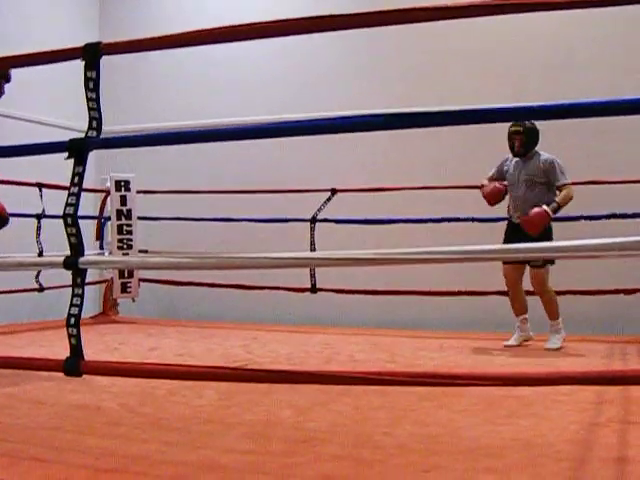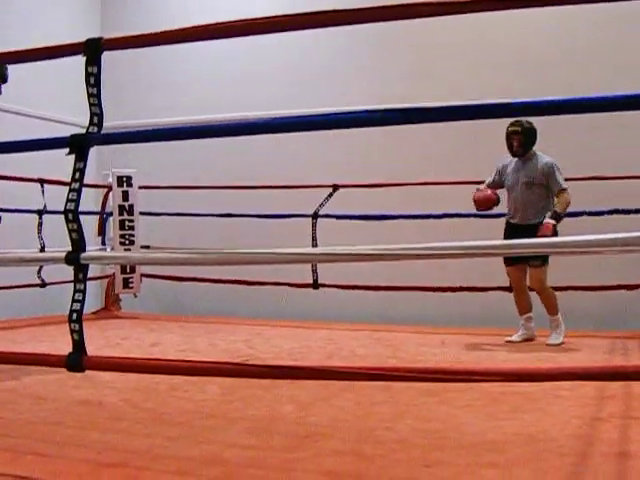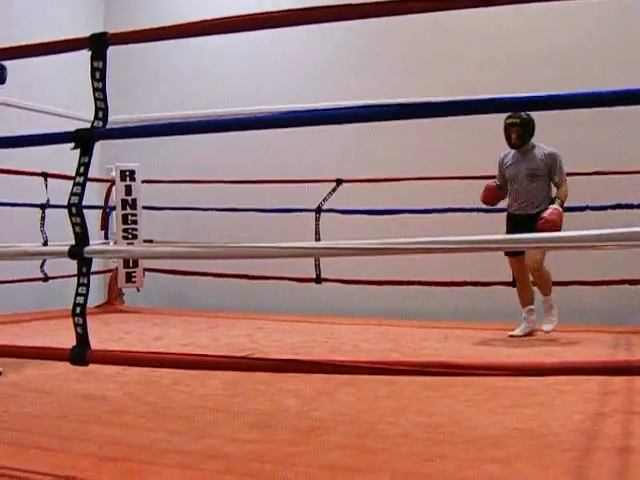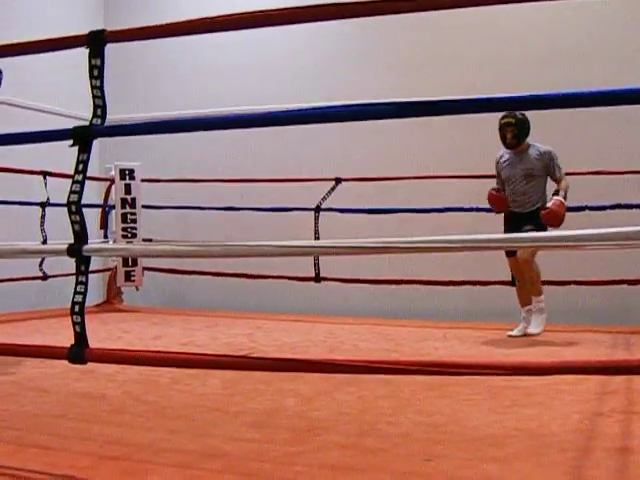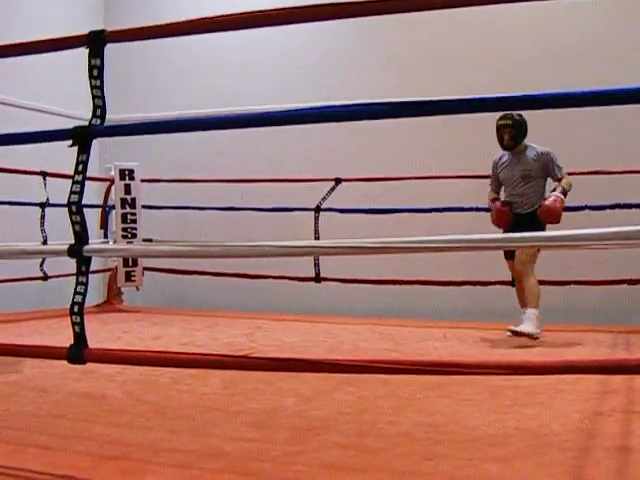
dt=0.1s
person 1, frame 1
left shoulder: (548, 162)
right shoulder: (508, 163)
left elbow: (568, 192)
right elbow: (488, 181)
left wrist: (550, 210)
right wrist: (489, 188)
left hip: (537, 228)
right hip: (514, 228)
left knee: (539, 283)
right knee: (511, 282)
left ankle: (557, 330)
right ankle: (523, 330)
person 1, frame 2
left shoulder: (547, 165)
right shoulder: (505, 166)
left elbow: (564, 197)
right elbow: (488, 185)
left wrist: (552, 219)
left hip: (537, 229)
right hip: (513, 229)
left knee: (538, 283)
right knee: (516, 283)
left ankle: (556, 324)
right ankle: (527, 327)
person 1, frame 3
left shoulder: (548, 155)
right shoulder: (505, 158)
left elbow: (562, 185)
right elbow: (499, 186)
left wrist: (557, 207)
right wrist: (493, 192)
left hip: (538, 219)
right hip: (514, 219)
left knee: (535, 265)
right knee: (519, 274)
left ankle: (549, 306)
right ankle: (529, 321)
person 1, frame 4
left shoulder: (544, 154)
right shoulder: (501, 159)
left elbow: (562, 181)
left wrist: (559, 198)
right wrist: (495, 196)
left hip: (535, 216)
right hip: (511, 218)
left knee: (525, 258)
right knee: (517, 271)
left ankle: (539, 309)
right ankle: (528, 318)
person 1, frame 5
left shoulder: (542, 155)
right shoulder: (499, 161)
left elbow: (564, 179)
right elbow: (493, 191)
left wrist: (558, 194)
right wrist: (495, 205)
left hip: (534, 218)
right hip: (510, 220)
left knee: (524, 265)
right knee: (517, 274)
left ankle: (531, 322)
right ankle: (527, 319)
